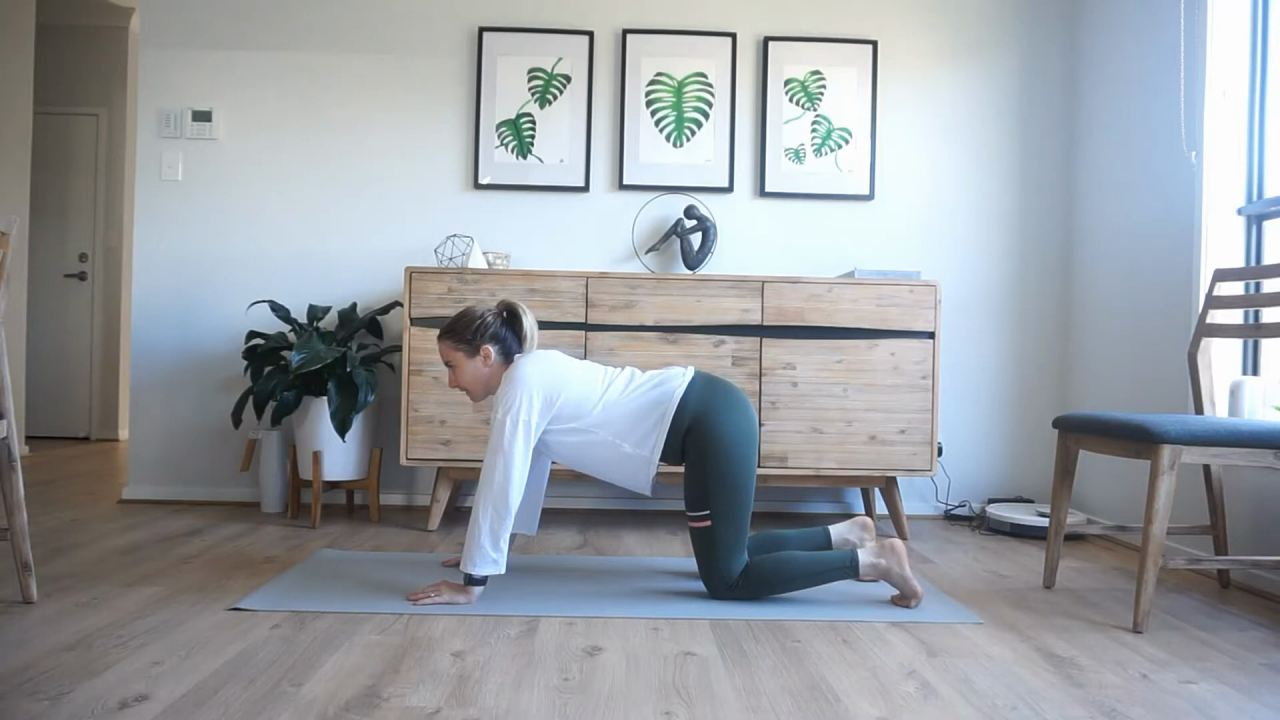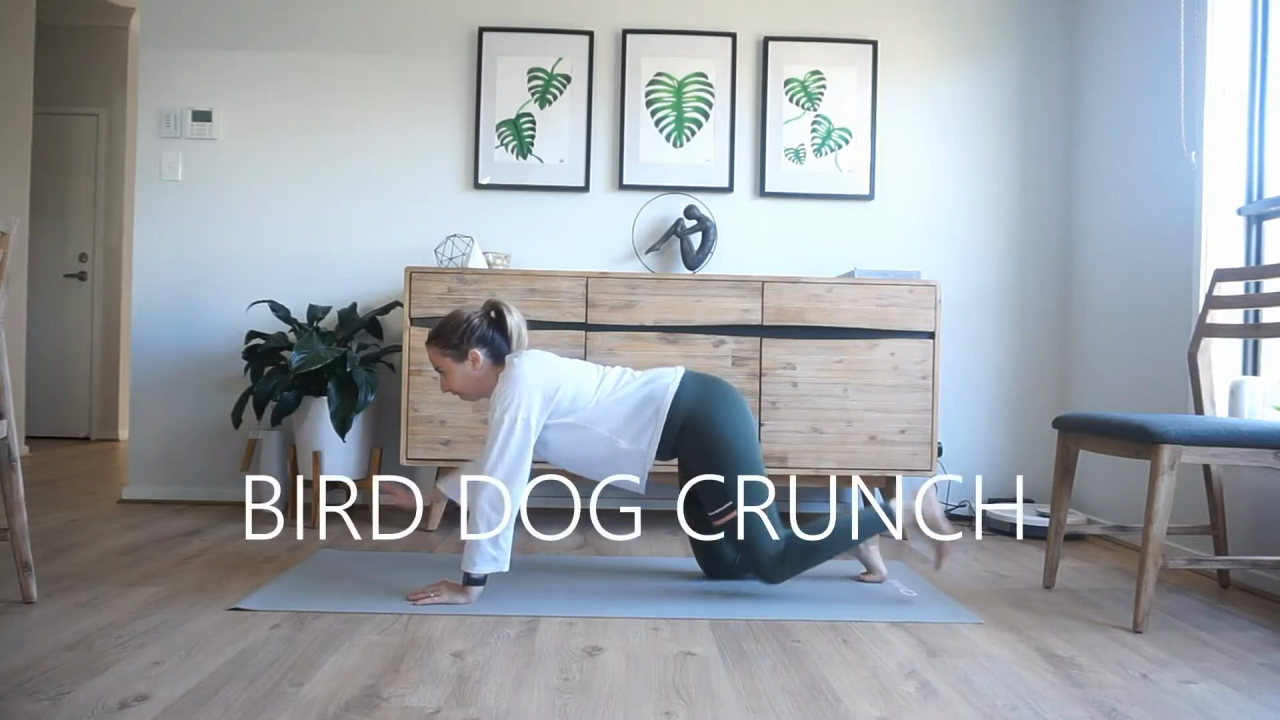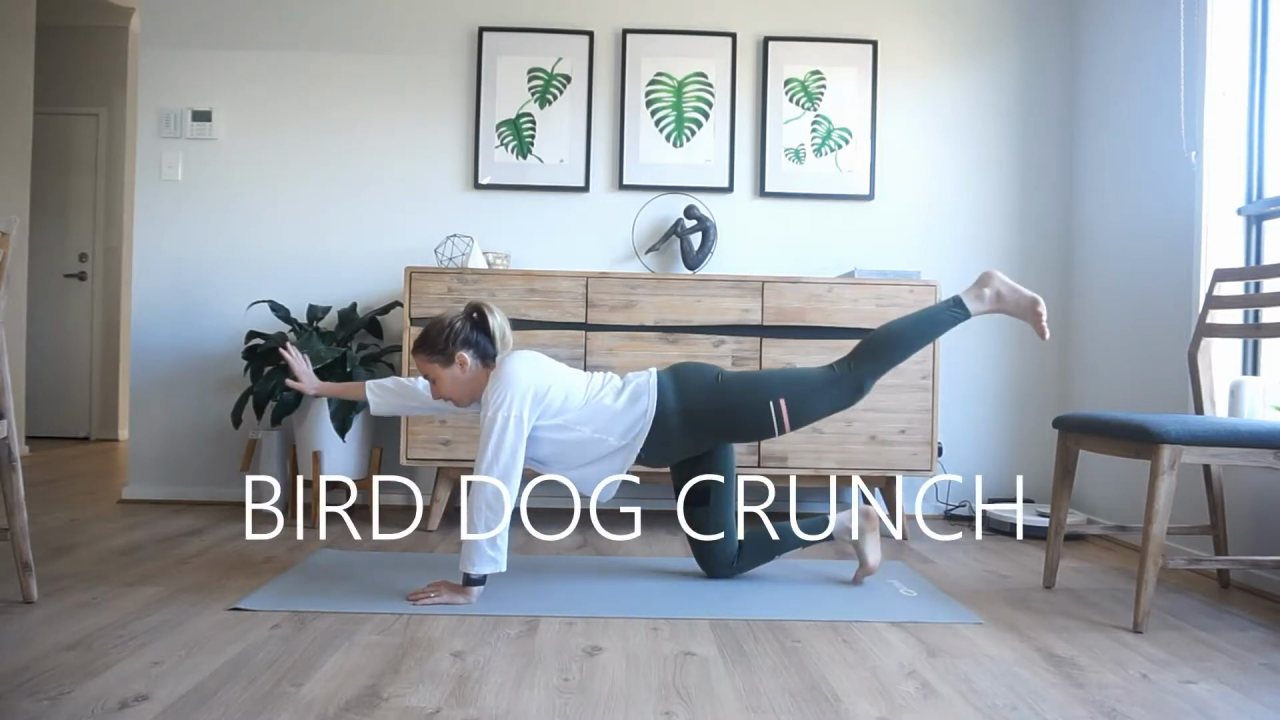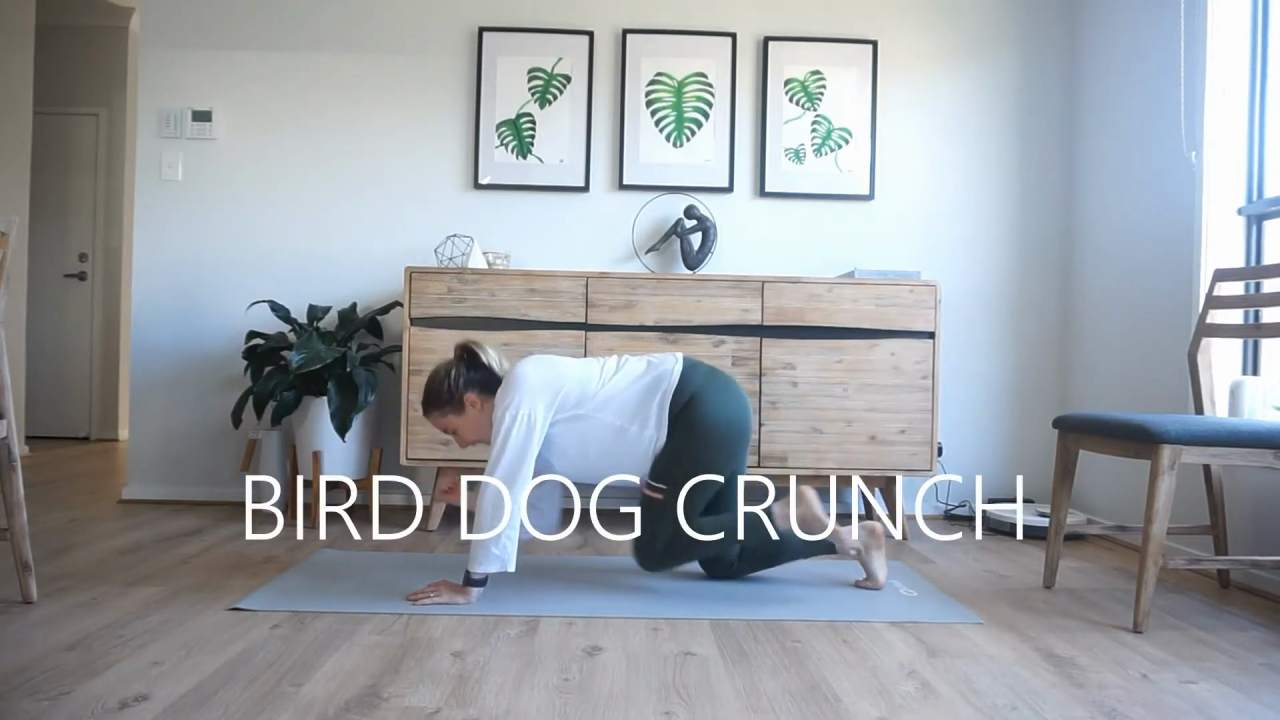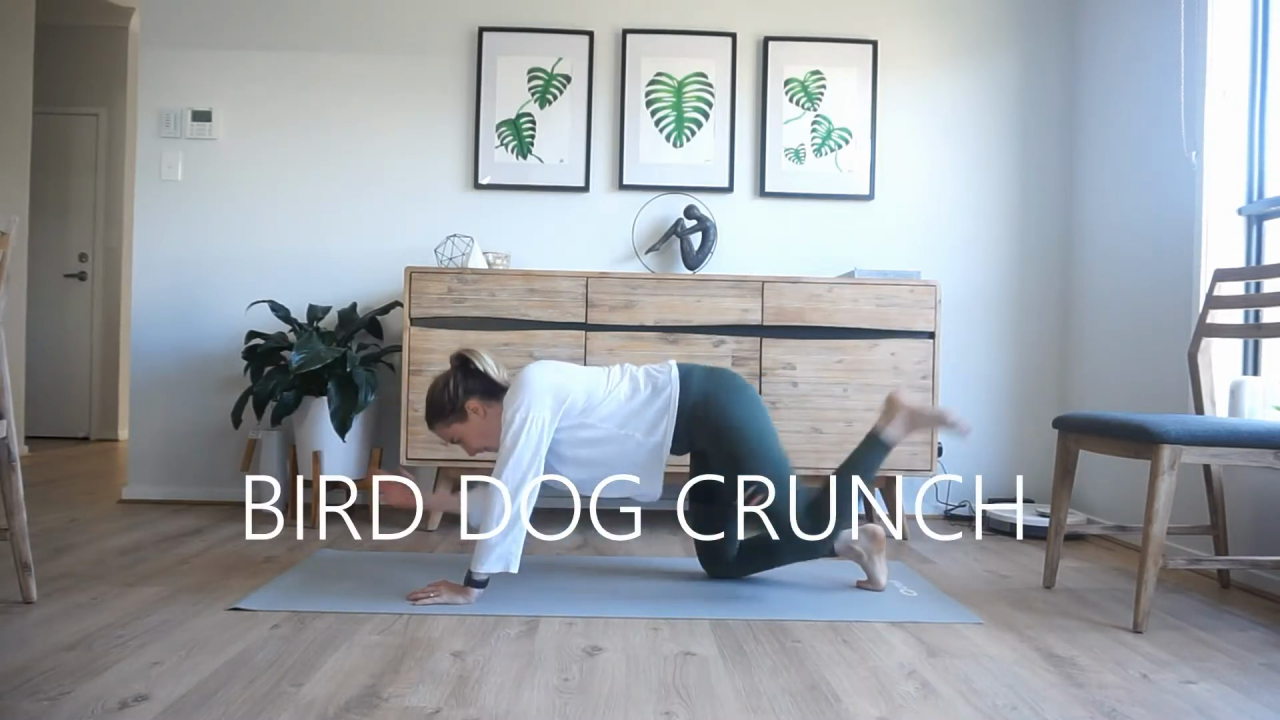
dt=0.7s
person 1, frame 1
left shoulder: (520, 383)
right shoulder: (534, 372)
left elbow: (498, 486)
right elbow: (524, 476)
left wrist: (471, 582)
right wrist: (480, 552)
left hip: (711, 417)
right hip: (704, 413)
left knee: (727, 580)
right knee: (721, 553)
left ankle: (874, 560)
right ankle: (846, 534)
person 1, frame 2
left shoulder: (518, 381)
right shoulder: (524, 379)
left elbow: (499, 487)
right elbow: (500, 468)
left wrist: (469, 582)
right wrist: (432, 494)
left hip: (703, 415)
right hip: (695, 419)
left knee: (768, 561)
right knee: (719, 561)
left ankle: (896, 510)
right ankle: (853, 529)
person 1, frame 3
left shoulder: (508, 384)
right shoulder: (494, 376)
left elbow: (493, 490)
right elbow: (409, 394)
left wrist: (470, 582)
right wrist: (322, 388)
left hip: (691, 408)
right hip: (686, 429)
left knee: (844, 383)
right knee: (722, 560)
left ankle: (981, 297)
right ankle: (848, 526)
person 1, frame 4
left shoulder: (521, 392)
right shoulder: (527, 414)
left elbow: (501, 492)
right elbow: (537, 512)
left wrist: (471, 584)
right wrist: (469, 500)
left hip: (703, 405)
right hip: (707, 410)
left knee: (654, 552)
right knee: (723, 558)
left ankle: (788, 514)
right ankle: (849, 536)
person 1, frame 5
left shoulder: (528, 394)
right shoulder: (529, 413)
left elbow: (511, 499)
right elbow: (499, 495)
left wrist: (472, 584)
right wrist: (423, 499)
left hip: (707, 404)
right hip: (701, 414)
left knee: (808, 519)
right knee: (722, 560)
left ankle: (891, 424)
right ankle: (852, 540)
